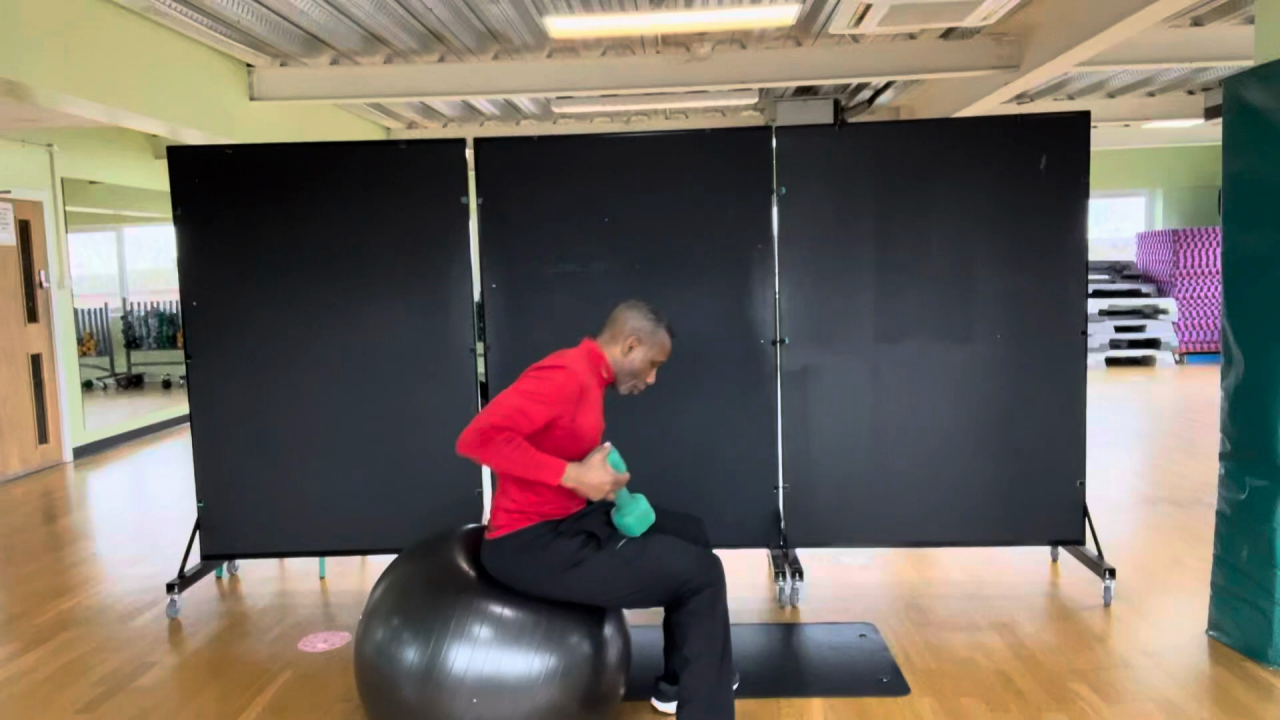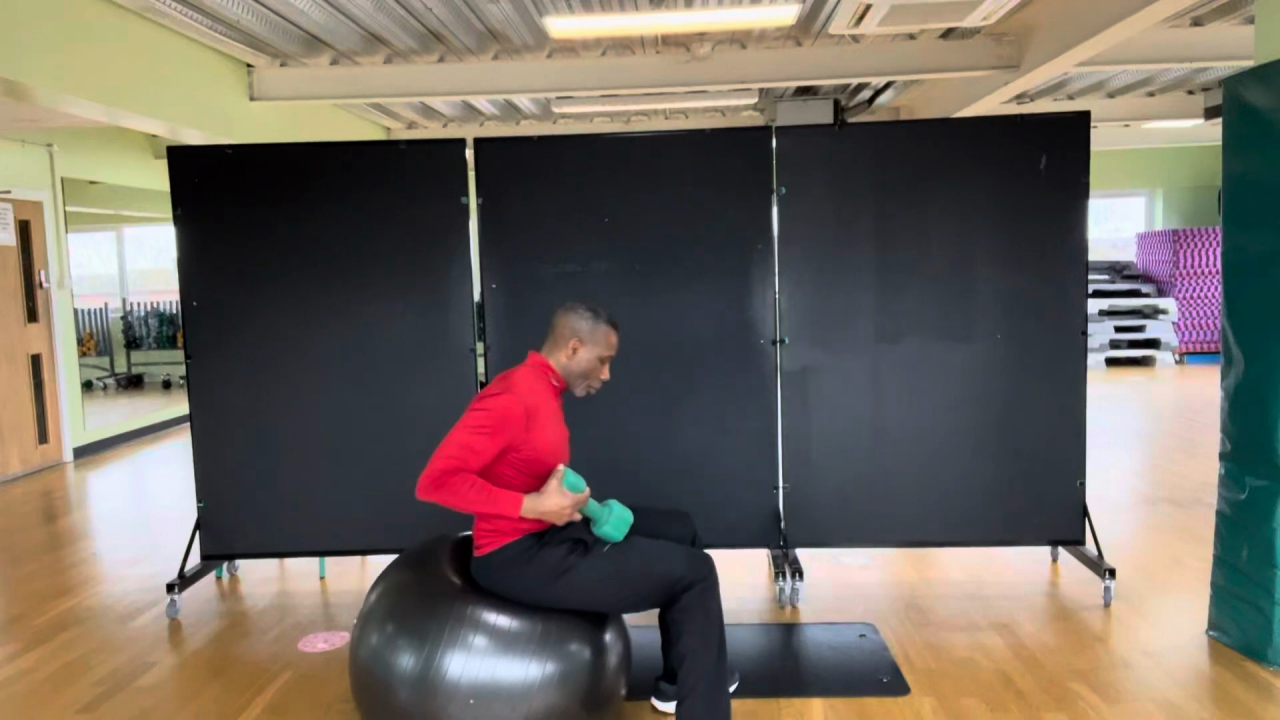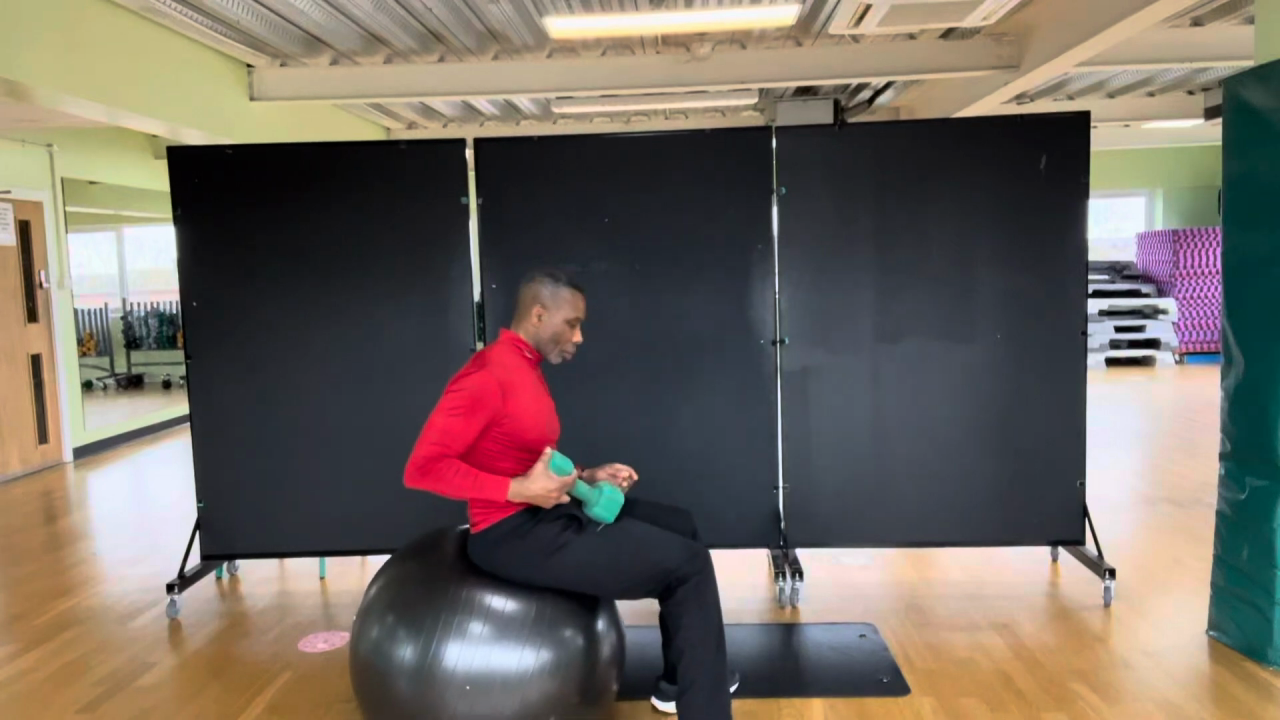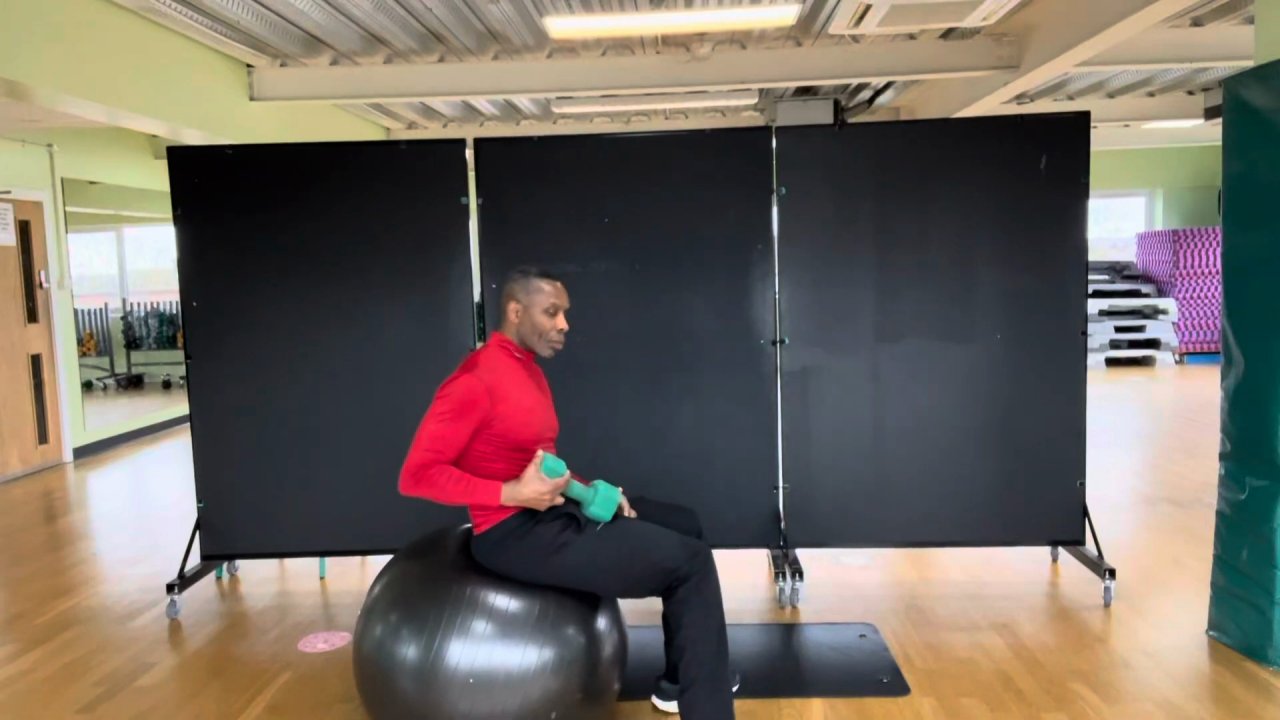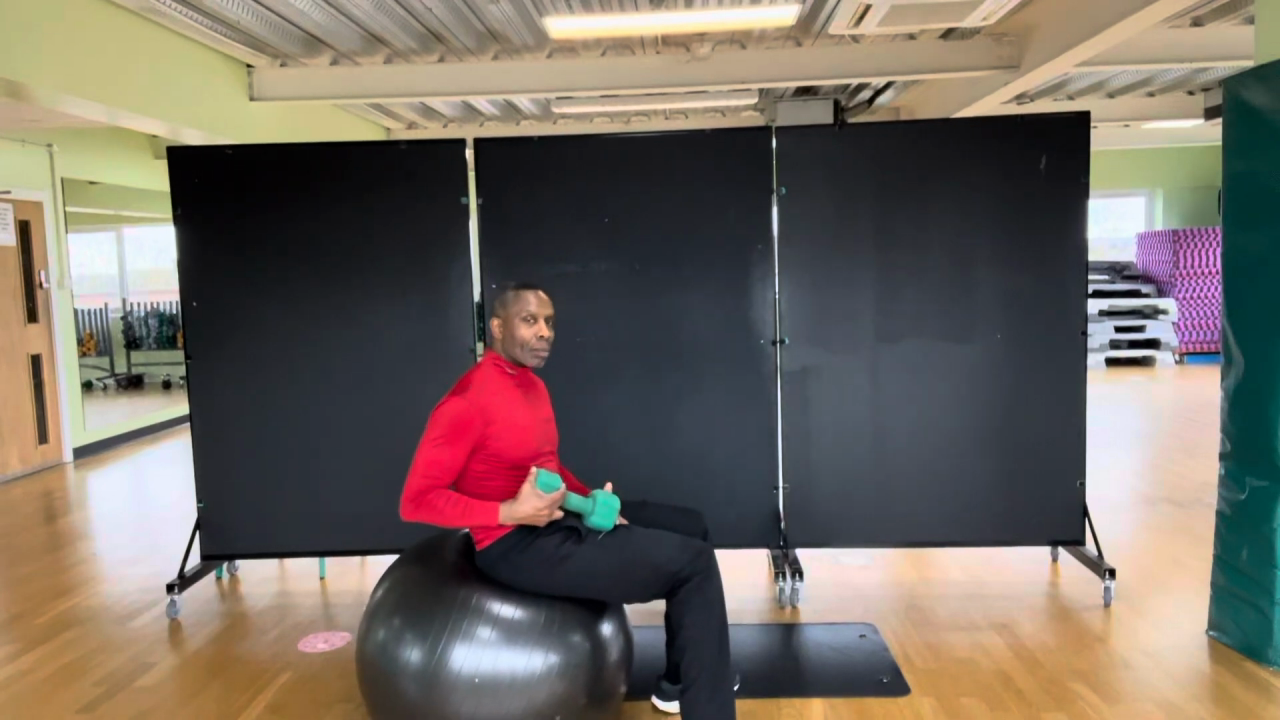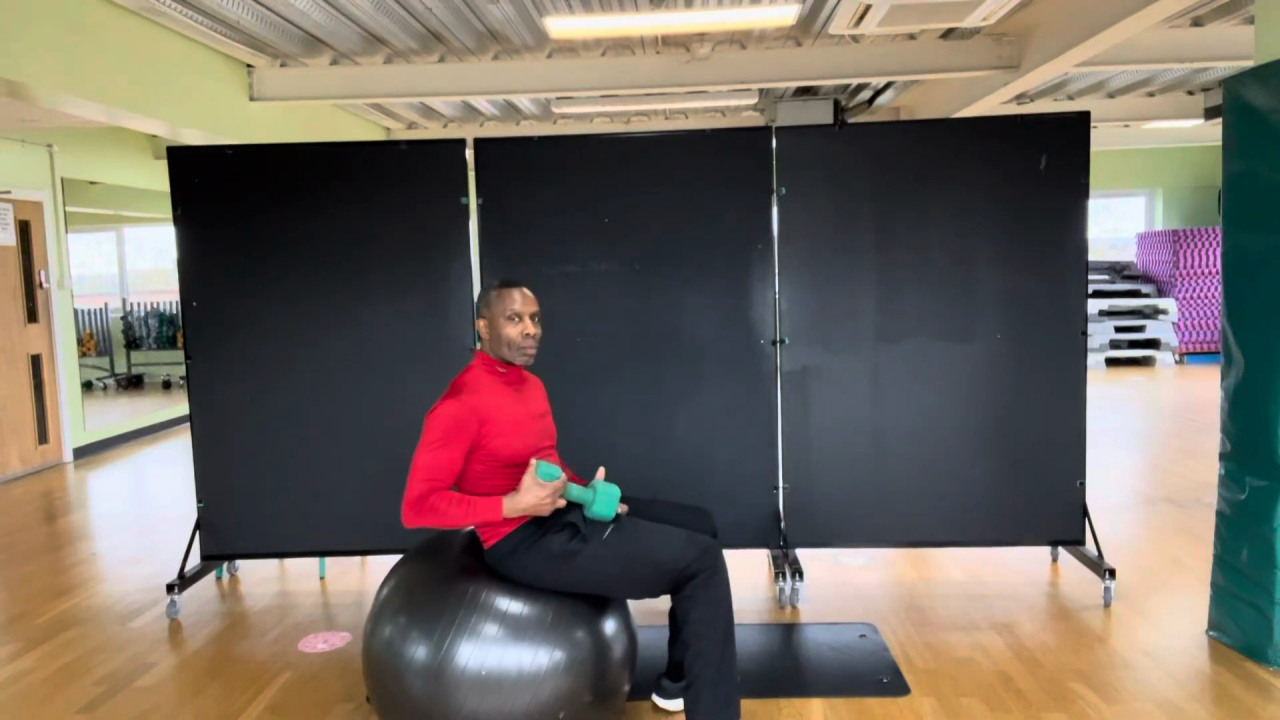
dt=0.2s
person 1, frame 1
left shoulder: (586, 379)
right shoulder: (567, 378)
right elbow: (477, 439)
left wrist: (596, 493)
right wrist: (572, 477)
left hip: (563, 522)
right hip: (531, 547)
left knee: (689, 535)
right knee: (701, 574)
left ankle: (678, 680)
person 1, frame 2
left shoulder: (543, 391)
right shoulder: (515, 398)
right elbow: (435, 480)
left wrist: (574, 502)
right wrist: (533, 505)
left hip: (551, 532)
right hip: (519, 558)
left knee: (678, 531)
right knee: (693, 572)
left ankle: (679, 682)
person 1, frame 3
left shoulder: (525, 369)
right shoulder: (488, 376)
right elbow: (422, 467)
left wrist: (586, 477)
right wrist: (519, 490)
left hip: (545, 514)
right hip: (514, 536)
left knee: (678, 525)
right knee: (689, 564)
left ankle: (680, 680)
person 1, frame 4
left shoulder: (528, 371)
right shoulder: (476, 380)
right elbow: (416, 475)
right wrist: (512, 493)
left hip: (552, 512)
right hip: (517, 535)
left knee: (684, 525)
right knee: (690, 562)
left ankle: (681, 679)
person 1, frame 5
left shoulder: (532, 386)
right shoulder: (469, 402)
right elbow: (416, 501)
right wrist: (510, 512)
left hip: (560, 519)
right hip: (520, 546)
left knee: (690, 527)
right knee: (693, 564)
left ankle: (682, 680)
person 1, frame 6
left shoulder: (530, 384)
right shoulder: (462, 404)
right elbow: (418, 506)
right wrist: (514, 504)
left hip: (566, 513)
right hip: (528, 542)
left knee: (698, 526)
right knee: (700, 559)
left ankle: (680, 678)
